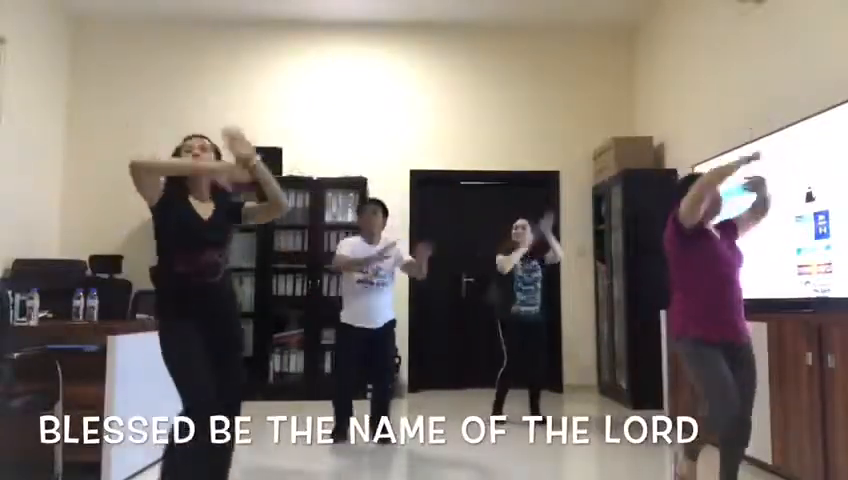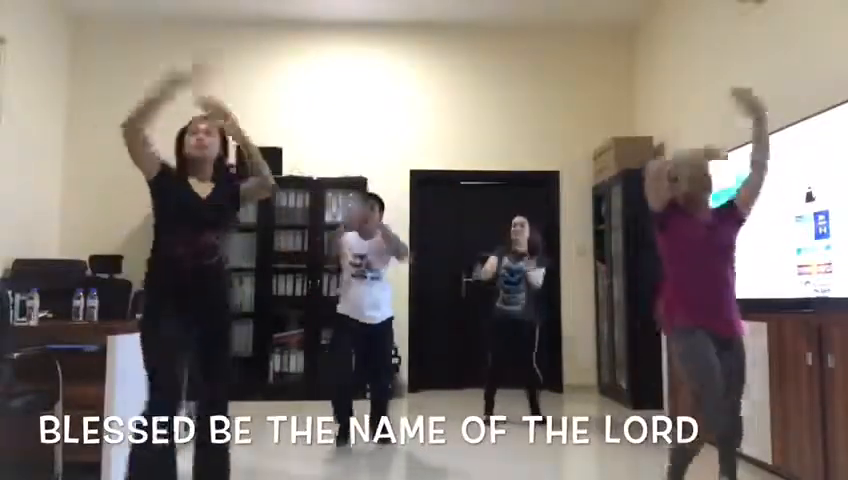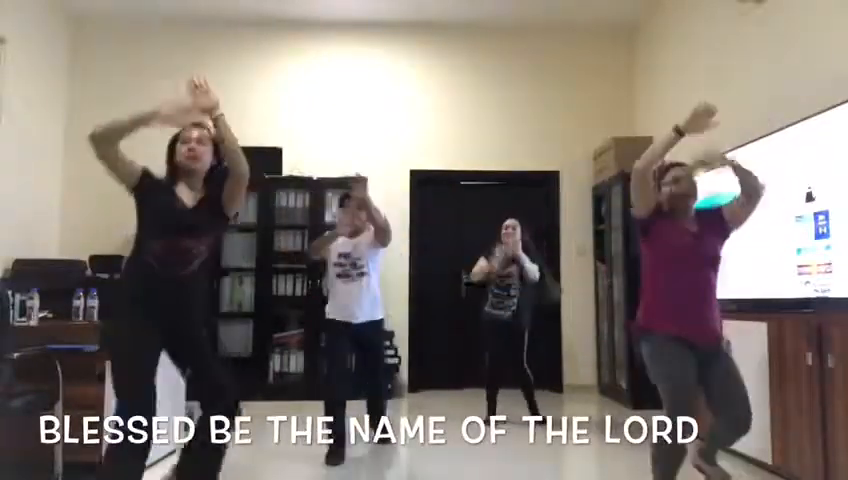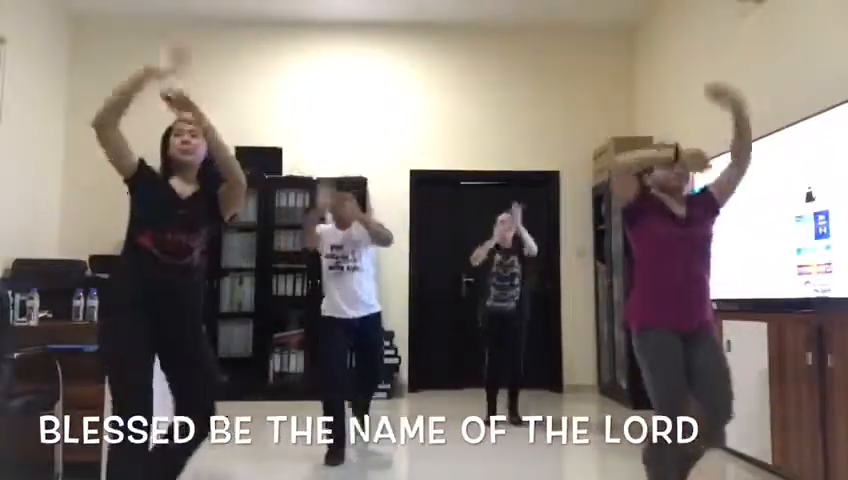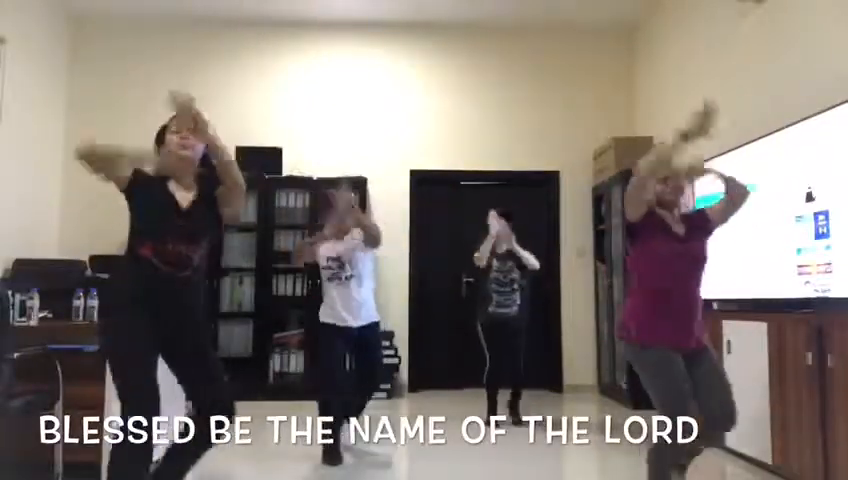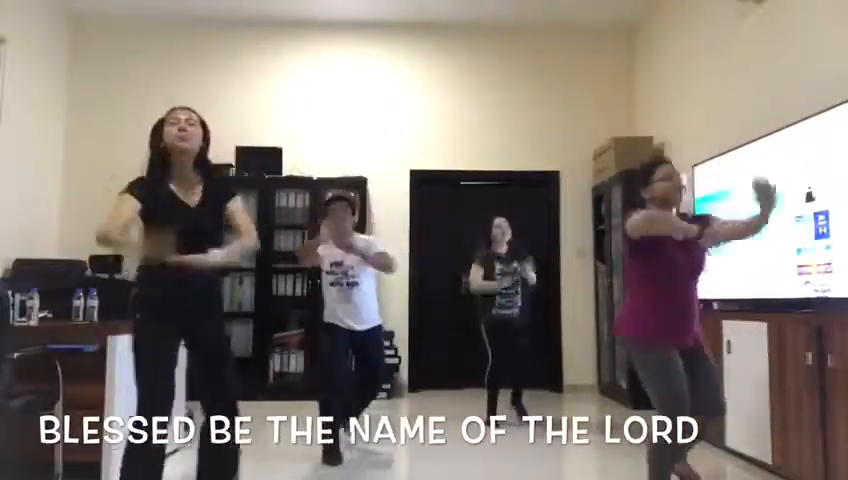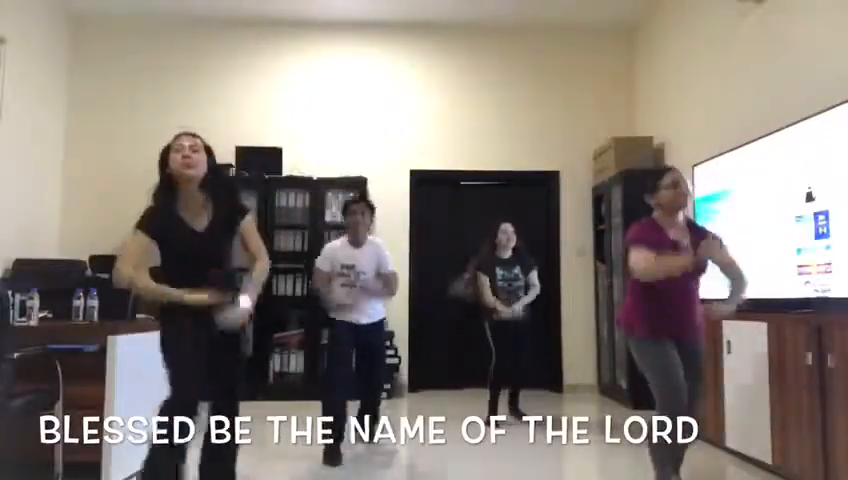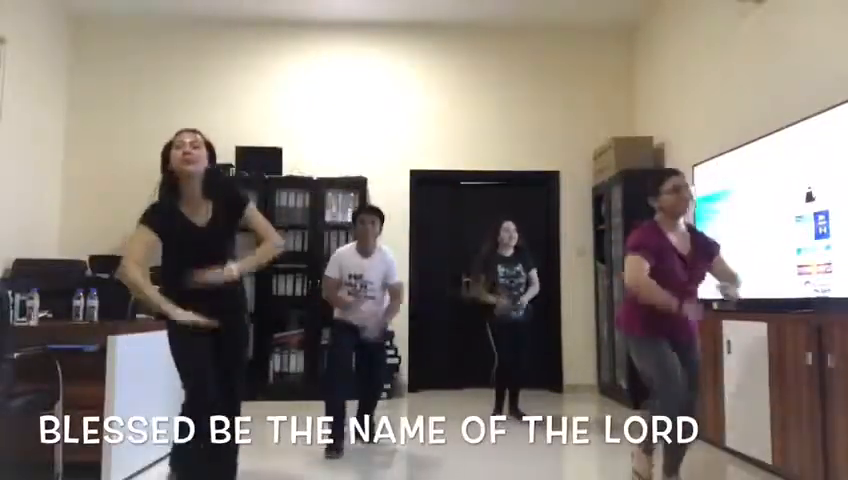
dt=0.2s
person 1, frame 1
left shoulder: (228, 207)
right shoulder: (166, 200)
left elbow: (278, 206)
right elbow: (138, 165)
left wrist: (252, 162)
right wrist: (205, 171)
left hip: (222, 314)
right hip: (178, 316)
left knee: (227, 404)
right knee: (199, 402)
person 1, frame 2
left shoulder: (230, 190)
right shoulder: (165, 179)
left elbow: (266, 183)
right elbow: (132, 128)
left wrist: (234, 128)
right wrist: (171, 86)
left hip: (211, 303)
right hip: (165, 304)
left knee: (215, 403)
right knee: (164, 397)
person 1, frame 3
left shoulder: (221, 202)
right shoulder: (151, 189)
left elbow: (241, 171)
right elbow: (100, 141)
left wrist: (215, 116)
right wrist: (153, 115)
left hip: (186, 316)
right hip: (135, 314)
left knee: (223, 404)
right knee: (134, 419)
person 1, frame 4
left shoulder: (216, 199)
right shoulder: (145, 181)
left elbow: (238, 180)
right elbow: (104, 124)
left wrist: (203, 120)
right wrist: (146, 76)
left hip: (181, 314)
right hip: (129, 310)
left knee: (204, 410)
right knee: (133, 418)
person 1, frame 5
left shoulder: (215, 199)
right shoulder: (143, 186)
left elbow: (237, 185)
right elbow: (88, 153)
left wrist: (205, 131)
right wrist: (148, 158)
left hip: (186, 318)
right hip: (133, 315)
left knee: (218, 409)
right knee: (141, 418)
person 1, frame 6
left shoulder: (220, 189)
right shoulder: (145, 187)
left elbow: (250, 239)
right elbow: (107, 233)
left wrist: (217, 257)
right wrist: (140, 245)
left hip: (206, 307)
right hip: (157, 308)
left knee: (222, 405)
right knee: (154, 410)
person 1, frame 7
left shoulder: (229, 204)
right shoulder: (158, 215)
left elbow: (261, 259)
right elbow: (125, 274)
left wrist: (247, 300)
right wrist: (183, 296)
right hip: (180, 315)
left knee: (226, 403)
right knee: (186, 394)
person 1, frame 8
left shoulder: (230, 200)
right shoulder: (160, 213)
left elbow: (274, 242)
right elbow: (129, 269)
left wrist: (235, 269)
right wrist: (171, 310)
left hip: (229, 312)
right hip: (186, 317)
left knee: (229, 401)
right knee: (202, 394)
person 2, frame 1
left shoulder: (723, 231)
right shoulder: (682, 230)
left elbow: (759, 211)
right elbow: (705, 184)
left wrist: (760, 188)
right wrist: (741, 163)
left hip: (734, 336)
right hip: (696, 337)
left knee: (740, 417)
right knee: (725, 409)
right ankle: (689, 451)
person 2, frame 2
left shoulder: (727, 217)
right shoulder: (670, 217)
left elbow: (758, 170)
right elbow: (653, 171)
left wrist: (759, 118)
right wrist: (700, 154)
left hip: (727, 327)
right hip: (686, 324)
left knee: (730, 411)
right knee: (710, 401)
person 2, frame 3
left shoulder: (714, 223)
right shoulder: (652, 223)
left elbow: (755, 192)
right elbow: (640, 171)
left wrist: (729, 163)
right wrist: (682, 131)
left hip: (708, 337)
right hip: (664, 335)
left knee: (738, 417)
right knee: (680, 422)
person 2, frame 4
left shoulder: (703, 205)
right shoulder: (640, 209)
left elbow: (741, 160)
right elbow: (621, 165)
left wrist: (738, 109)
right wrist: (676, 152)
left hip: (699, 325)
right hip: (654, 324)
left knee: (717, 412)
right knee: (668, 415)
person 2, frame 5
left shoulder: (697, 223)
right shoulder: (641, 223)
left elbow: (739, 196)
right elbow: (643, 172)
left wrist: (713, 173)
right wrist: (685, 135)
left hip: (691, 339)
right hip: (649, 338)
left knee: (723, 417)
right knee: (676, 422)
person 2, frame 6
left shoulder: (697, 225)
right shoulder: (642, 226)
left elbow: (745, 229)
right elbow: (645, 220)
left wrist: (765, 210)
right wrist: (696, 232)
left hip: (687, 336)
right hip: (648, 337)
left knee: (712, 410)
right knee: (674, 417)
person 2, frame 7
left shoulder: (701, 234)
right shoulder: (643, 234)
left elbow: (735, 272)
right elbow: (644, 269)
left wrist: (730, 302)
right wrist: (694, 258)
left hip: (687, 330)
right hip: (648, 331)
left knee: (687, 409)
right knee: (672, 401)
person 2, frame 8
left shoulder: (701, 242)
right shoulder: (644, 238)
left elbow: (733, 280)
right elbow: (634, 281)
left wrist: (730, 289)
right wrist: (679, 305)
left hip: (681, 332)
right hip: (644, 331)
left knee: (687, 406)
right knee: (671, 390)
right ankle: (643, 451)
person 3, frame 1
left shoulder: (394, 249)
right shoulder: (349, 244)
left elbow: (419, 272)
right elbow: (338, 265)
left wrist: (421, 258)
right wrist: (373, 259)
left hip: (383, 324)
right hip: (352, 324)
left knee: (383, 379)
right knee: (344, 378)
left ankle: (379, 427)
right ankle: (342, 425)
person 3, frame 2
left shoulder: (385, 242)
right shoulder: (346, 239)
left elbow: (403, 253)
left wrist: (380, 227)
right wrist: (349, 224)
left hip: (380, 321)
right hip: (347, 318)
left knee: (381, 378)
right knee: (341, 374)
left ankle: (378, 426)
right ankle: (344, 425)
person 3, frame 3
left shoulder: (373, 239)
right shoulder: (332, 241)
left elbow: (386, 232)
right elbow: (313, 253)
left wrist: (365, 199)
right wrist: (335, 232)
left hip: (371, 321)
right hip: (338, 321)
left knee: (377, 379)
right knee: (336, 382)
left ankle: (378, 426)
right ankle: (337, 443)
person 3, frame 4
left shoulder: (365, 231)
right shoulder: (324, 233)
left elbow: (387, 239)
right elbow: (306, 236)
left wrist: (359, 214)
right wrist: (319, 208)
left hip: (368, 314)
right hip: (334, 317)
left knee: (371, 373)
right knee: (333, 381)
left ankle: (360, 411)
right ankle: (336, 443)
person 3, frame 5
left shoulder: (362, 238)
right shoulder: (321, 244)
left elbow: (376, 236)
right elbow: (299, 257)
left wrist: (351, 209)
right wrist: (320, 237)
left hip: (366, 323)
right hip: (332, 324)
left knee: (370, 379)
right knee: (331, 383)
left ankle: (345, 415)
right ankle: (332, 442)
person 3, frame 6
left shoulder: (367, 243)
right shoulder: (323, 248)
left elbow: (389, 266)
right elbow: (304, 258)
left wrist: (357, 250)
right wrist: (320, 238)
left hip: (369, 326)
right hip: (336, 326)
left knee: (372, 382)
right knee: (333, 383)
left ankle: (347, 414)
right ankle: (331, 444)
person 3, frame 7
left shoulder: (378, 248)
right shoulder: (332, 249)
left elbow: (391, 288)
right elbow: (318, 281)
left wrist: (370, 291)
right wrist: (331, 301)
left hip: (373, 322)
right hip: (342, 321)
left knee: (374, 378)
right knee: (336, 379)
left ankle: (366, 421)
right ankle: (333, 442)
person 3, frame 8
left shoulder: (387, 258)
right shoulder: (341, 255)
left elbow: (397, 297)
right elbow: (328, 290)
left wrist: (380, 324)
right wrist: (345, 304)
left hip: (375, 326)
right hip: (344, 322)
left knee: (374, 380)
right knee: (337, 376)
left ankle: (365, 426)
right ankle: (335, 435)
person 4, frame 1
left shoulder: (538, 255)
right shoulder: (504, 255)
left elbow: (559, 257)
right elbow: (504, 267)
left wrist: (547, 232)
right wrist: (521, 249)
left hip: (535, 319)
right hip: (510, 318)
left knee: (537, 364)
right knee: (511, 362)
left ankle: (535, 411)
right ankle: (497, 410)
person 4, frame 2
left shoulder: (536, 255)
right shoulder: (501, 252)
left elbow: (538, 282)
right elbow: (488, 272)
left wrist: (529, 270)
right wrist: (483, 272)
left hip: (527, 318)
right hip: (501, 317)
left knee: (528, 363)
right knee: (496, 361)
left ankle: (535, 410)
right ankle: (488, 411)
person 4, frame 3
left shoulder: (527, 256)
right shoulder: (491, 255)
left elbow: (535, 276)
right elbow: (475, 275)
left wrist: (519, 254)
right wrist: (493, 264)
left hip: (517, 321)
right hip: (492, 320)
left knee: (520, 363)
right knee: (494, 364)
left ankle: (534, 410)
right ankle: (491, 412)
person 4, frame 4
left shoulder: (520, 248)
right shoulder: (489, 249)
left elbow: (534, 250)
right elbow: (474, 261)
left wrist: (519, 226)
right wrist: (493, 240)
left hip: (516, 315)
right hip: (491, 314)
left knee: (515, 360)
right knee: (493, 360)
left ankle: (513, 410)
right ankle: (491, 412)
person 4, frame 5
left shoulder: (518, 255)
right shoulder: (487, 253)
left elbow: (536, 265)
right elbow: (479, 260)
left wrist: (515, 247)
right wrist: (492, 234)
left hip: (515, 319)
right hip: (490, 319)
left knee: (516, 362)
right knee: (494, 361)
left ankle: (514, 407)
right ankle: (491, 412)
person 4, frame 6
left shoulder: (518, 254)
right shoulder: (483, 257)
left elbow: (532, 281)
right elbow: (474, 285)
left wrist: (528, 273)
right wrist: (499, 283)
left hip: (518, 319)
right hip: (493, 319)
left knee: (520, 360)
right knee: (496, 361)
left ankle: (517, 399)
right ankle: (491, 412)
person 4, frame 7
left shoulder: (524, 259)
right shoulder: (487, 261)
left elbow: (535, 286)
right elbow: (486, 295)
left wrist: (522, 303)
right wrist: (503, 309)
left hip: (521, 320)
right hip: (497, 320)
left knee: (519, 361)
right knee: (500, 359)
left ankle: (513, 404)
right ankle: (492, 411)
person 4, frame 8
left shoulder: (524, 257)
right shoulder: (488, 259)
left elbow: (536, 285)
right elbow: (479, 291)
left wrist: (526, 297)
right wrist: (495, 300)
left hip: (522, 319)
right hip: (498, 319)
left knee: (520, 361)
right knee: (503, 359)
left ankle: (514, 405)
right ankle: (498, 408)
